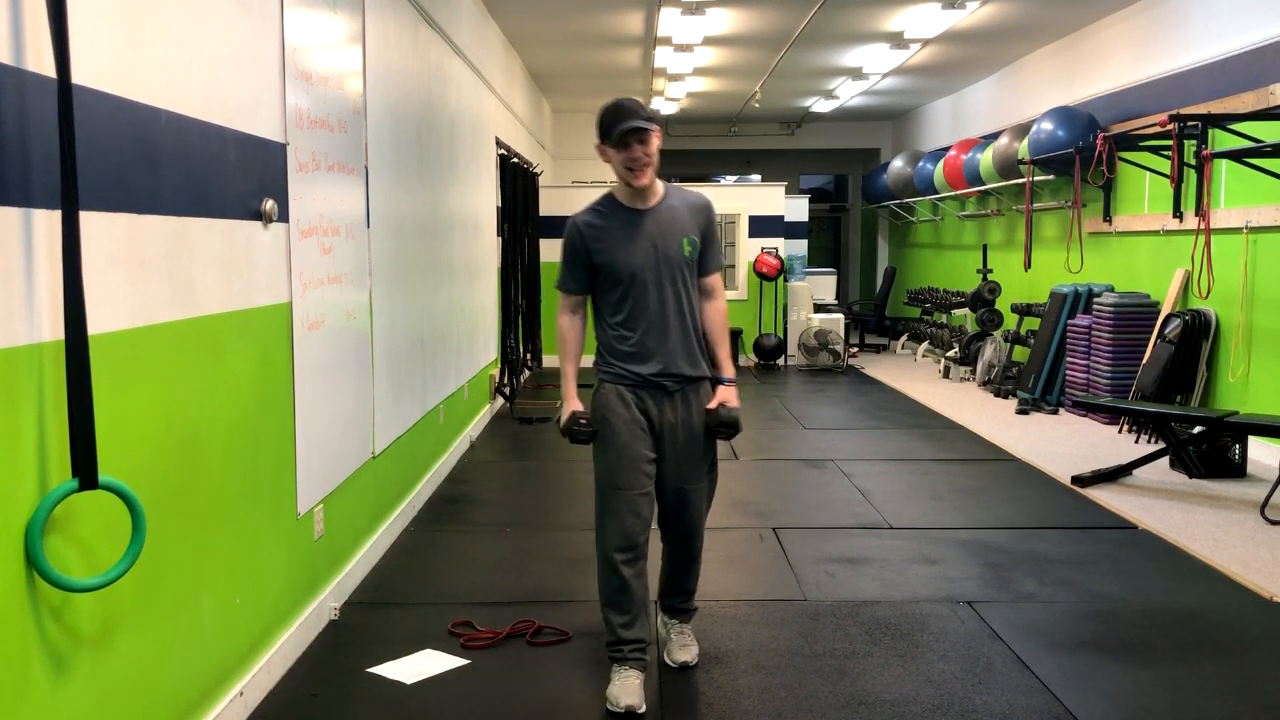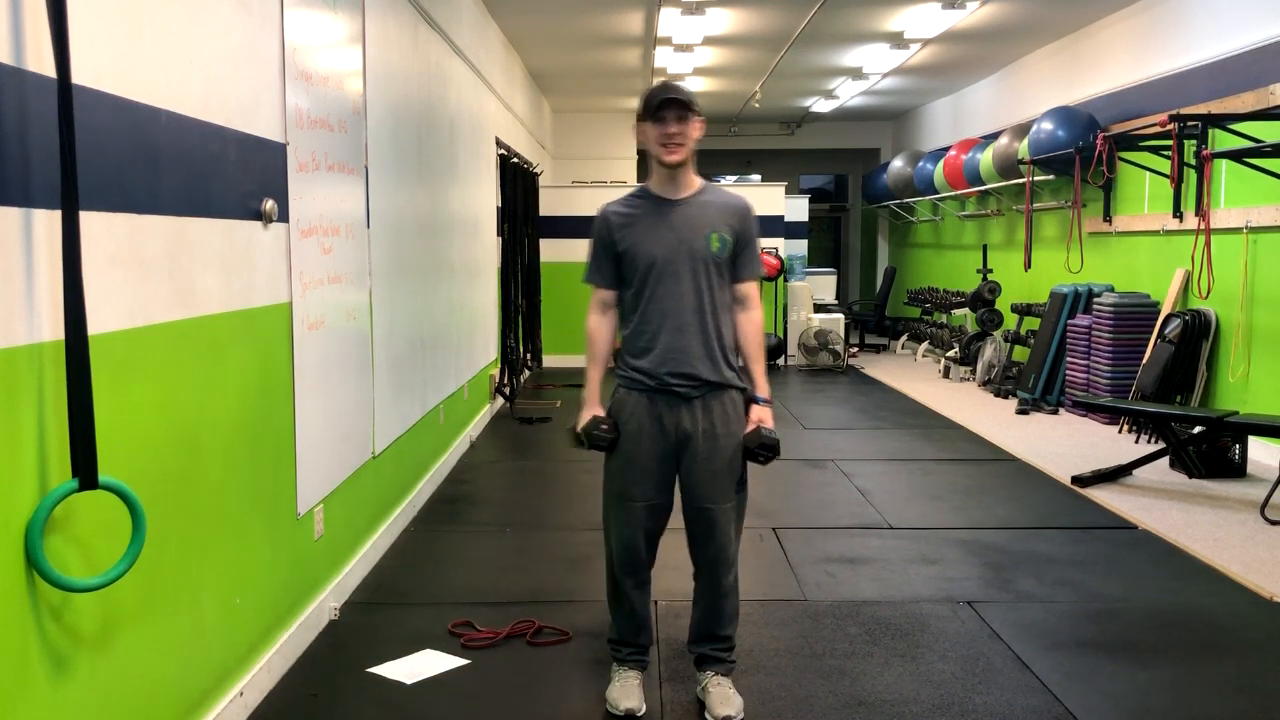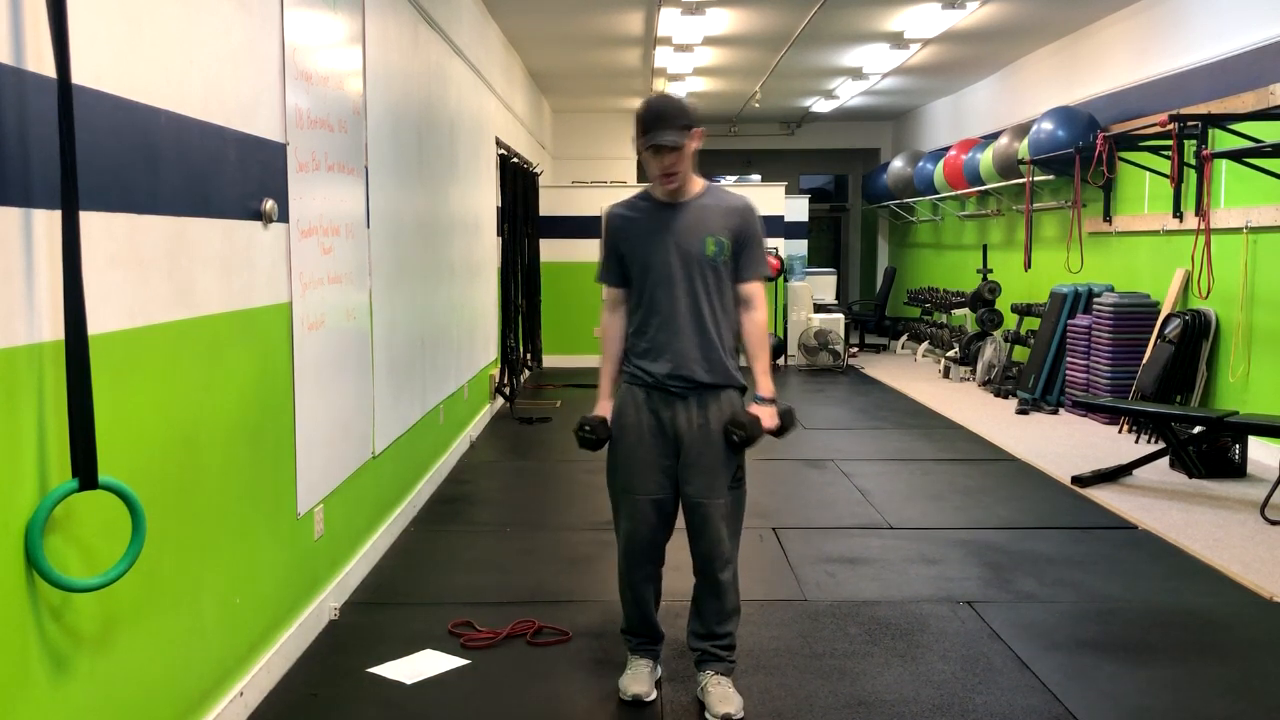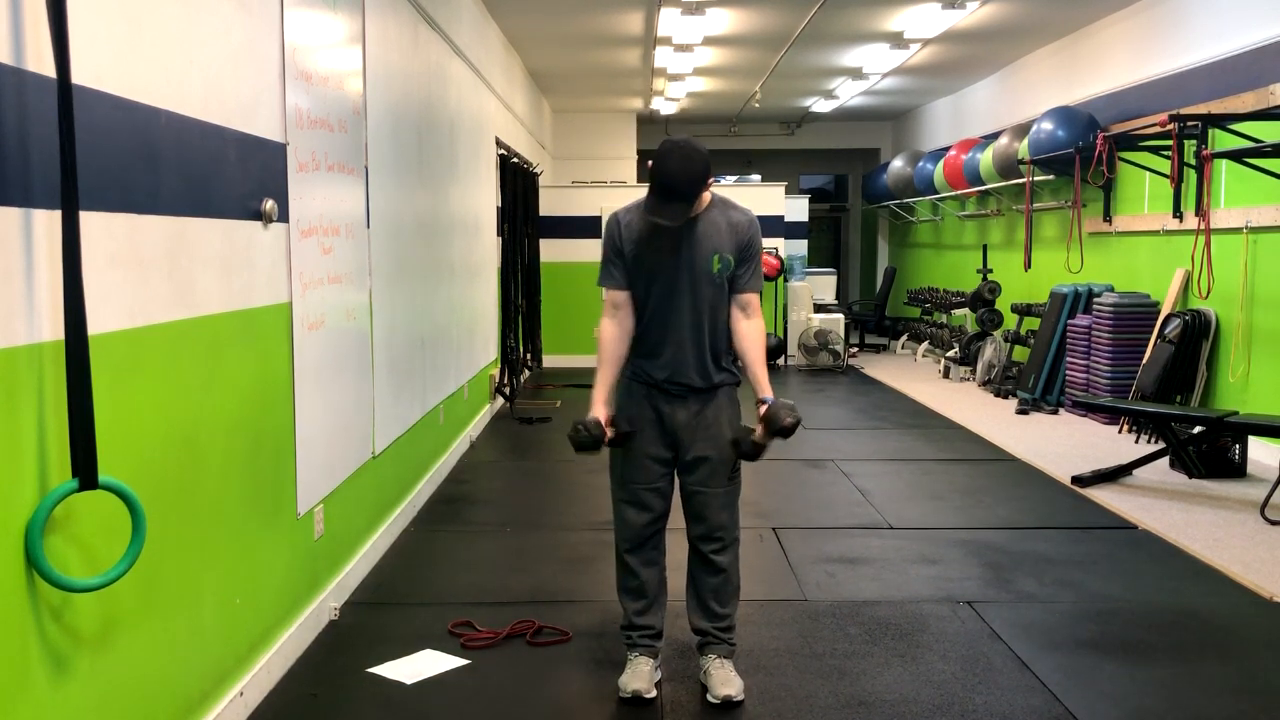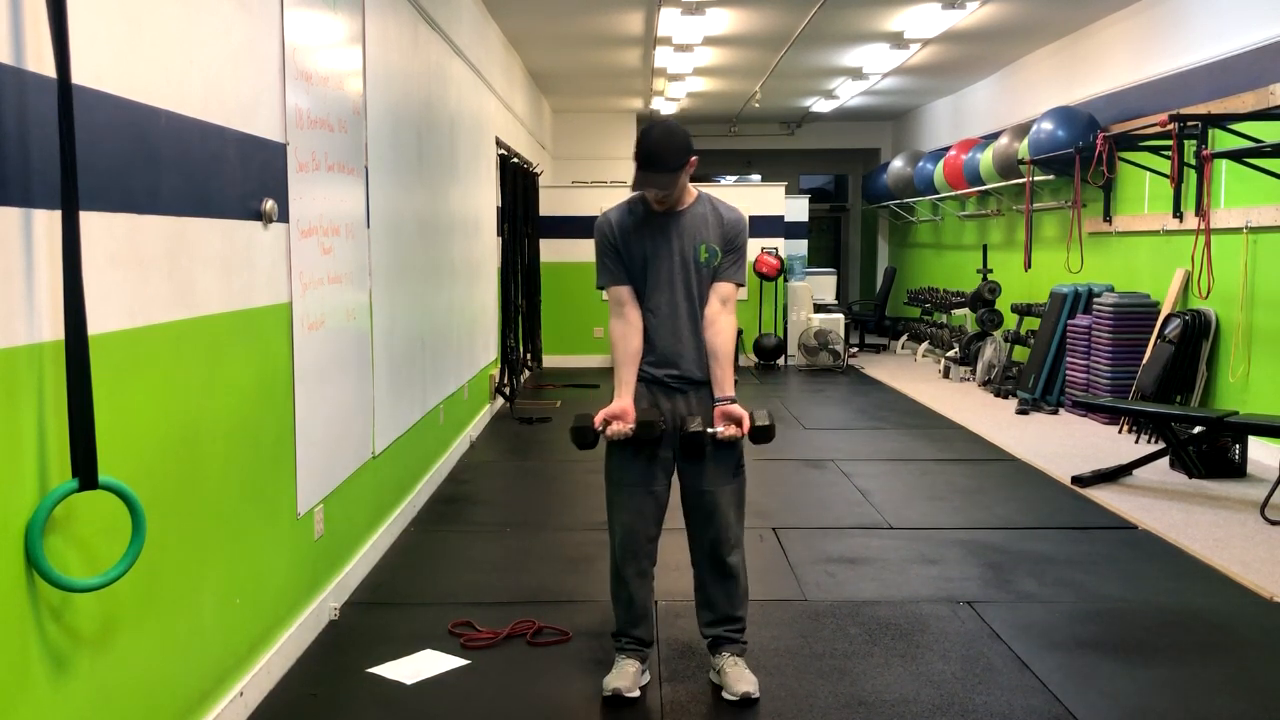
dt=1s
person 1, frame 1
left shoulder: (695, 209)
right shoulder: (588, 227)
left elbow: (711, 297)
right elbow: (572, 311)
left wrist: (725, 378)
right wrist: (570, 393)
left hip: (690, 390)
right hip: (622, 394)
left knee: (686, 518)
right knee: (623, 531)
left ankle: (676, 615)
right ankle: (627, 657)
person 1, frame 2
left shoulder: (733, 212)
right shoulder: (616, 218)
left elbow: (746, 307)
right elbow: (603, 311)
left wrist: (760, 395)
right wrist: (592, 397)
left hip: (716, 401)
right hip: (639, 401)
left knee: (717, 544)
right knee: (630, 541)
left ankle: (714, 666)
right ankle: (629, 661)
person 1, frame 3
left shoulder: (734, 213)
right shoulder: (622, 219)
left elbow: (751, 306)
right elbow: (615, 310)
left wrist: (763, 393)
right wrist: (605, 394)
left hip: (716, 400)
right hip: (642, 400)
left knee: (716, 543)
right knee: (639, 538)
left ankle: (714, 665)
right ankle: (643, 652)
person 1, frame 4
left shoulder: (739, 226)
right shoulder: (624, 225)
left elbow: (745, 314)
right elbow: (618, 316)
left wrist: (765, 394)
right wrist: (600, 399)
left hip: (712, 398)
right hip: (641, 397)
left knee: (715, 531)
right knee: (638, 529)
left ankle: (716, 649)
right ankle: (642, 647)
person 1, frame 5
left shoulder: (726, 223)
right shoulder: (614, 225)
left elbow: (719, 312)
right elbow: (625, 314)
left wrist: (725, 398)
right wrist: (623, 396)
left hip: (705, 396)
right hip: (644, 395)
left knee: (720, 531)
right knee: (632, 532)
left ankle: (727, 649)
right ankle: (632, 650)
